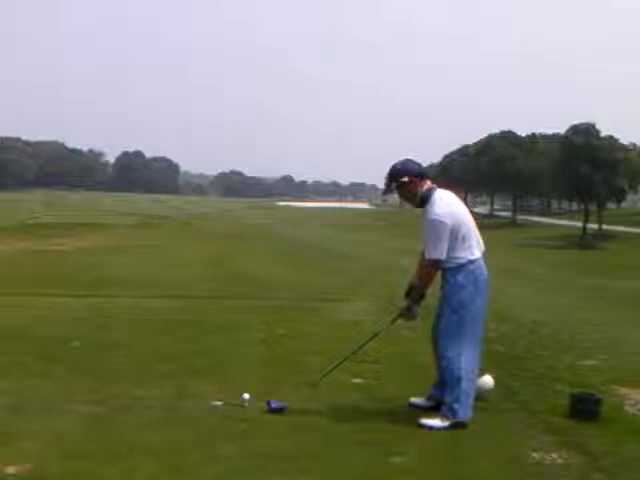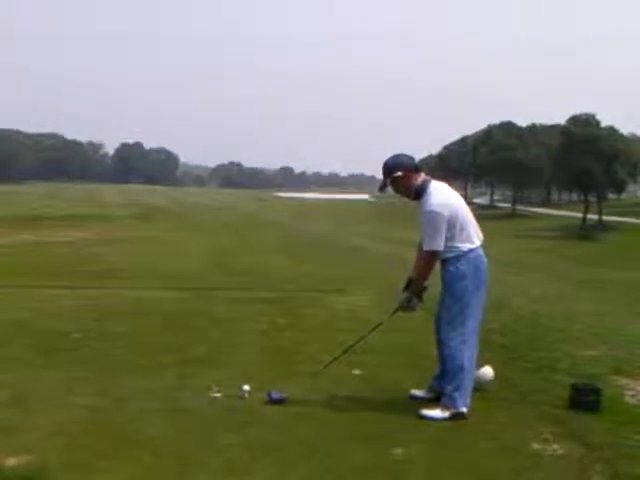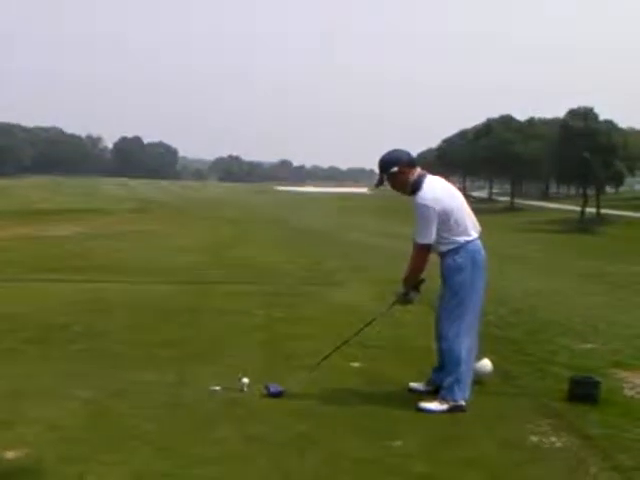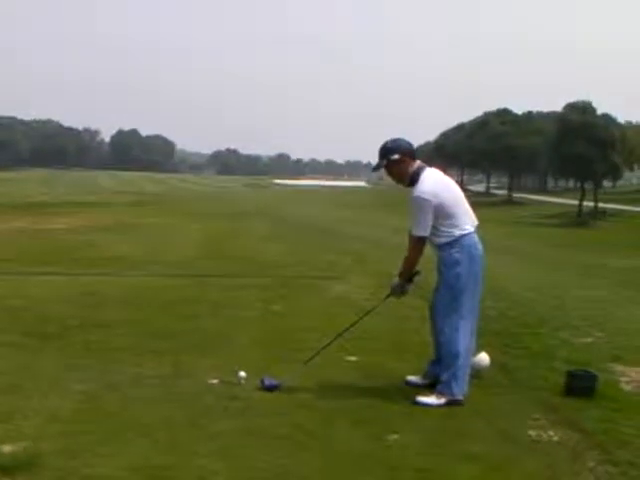
dt=0.3s
person 1, frame 1
left shoulder: (437, 213)
right shoulder: (439, 198)
left elbow: (433, 264)
right elbow: (428, 253)
left wrist: (413, 300)
right wrist: (413, 284)
left hip: (464, 276)
right hip: (459, 274)
left knee: (455, 343)
right knee: (443, 337)
left ankle: (456, 412)
right ankle: (441, 394)
person 1, frame 2
left shoulder: (433, 205)
right shoulder: (433, 190)
left elbow: (430, 256)
right elbow: (426, 244)
left wrist: (413, 293)
right wrist: (412, 278)
left hip: (464, 266)
right hip: (459, 264)
left knee: (456, 333)
right knee: (446, 328)
left ankle: (455, 402)
right ankle: (442, 386)
person 1, frame 3
left shoulder: (425, 199)
right shoulder: (431, 184)
left elbow: (423, 249)
right elbow: (422, 244)
left wrist: (408, 286)
right wrist: (410, 277)
left hip: (462, 259)
right hip: (460, 256)
left knee: (455, 326)
right knee: (446, 322)
left ankle: (454, 395)
right ankle: (441, 379)
person 1, frame 4
left shoulder: (422, 192)
right shoulder: (430, 176)
left elbow: (418, 242)
right elbow: (418, 236)
left wrist: (402, 278)
right wrist: (406, 272)
left hip: (459, 252)
right hip: (458, 249)
left knee: (453, 320)
right knee: (441, 314)
left ankle: (452, 390)
right ankle: (437, 372)
